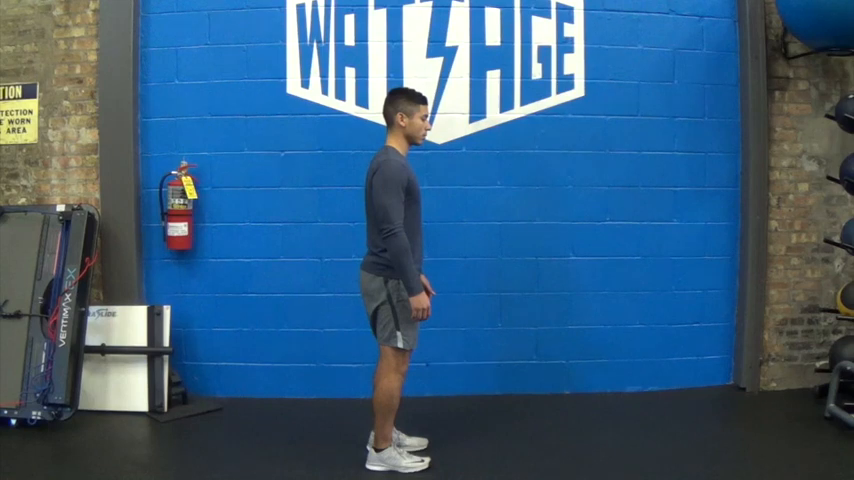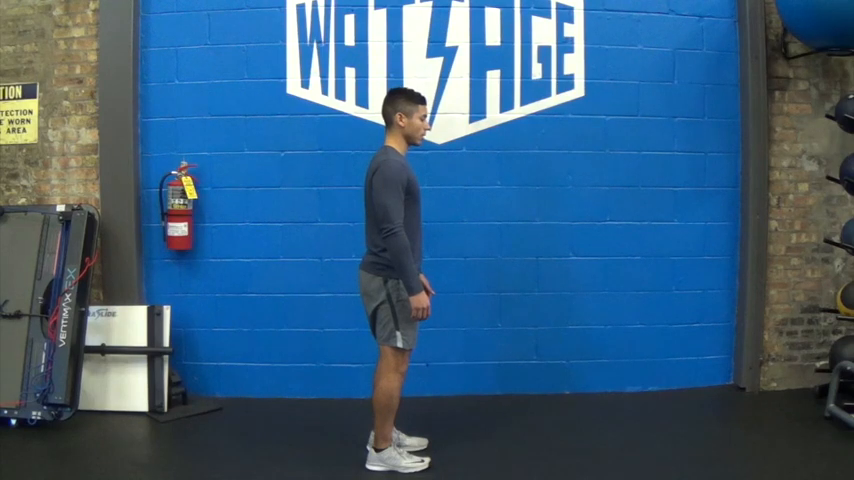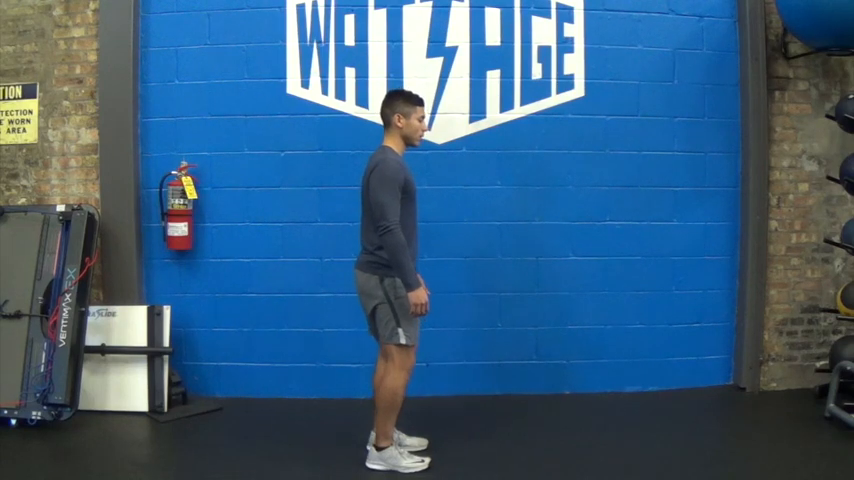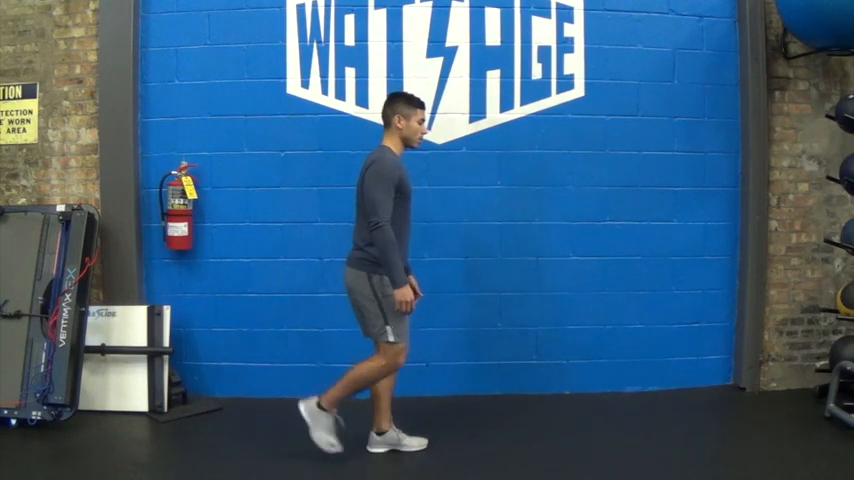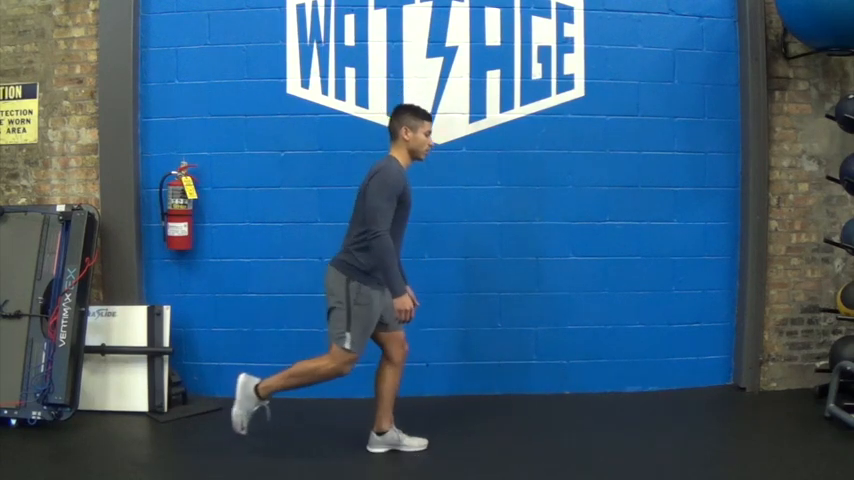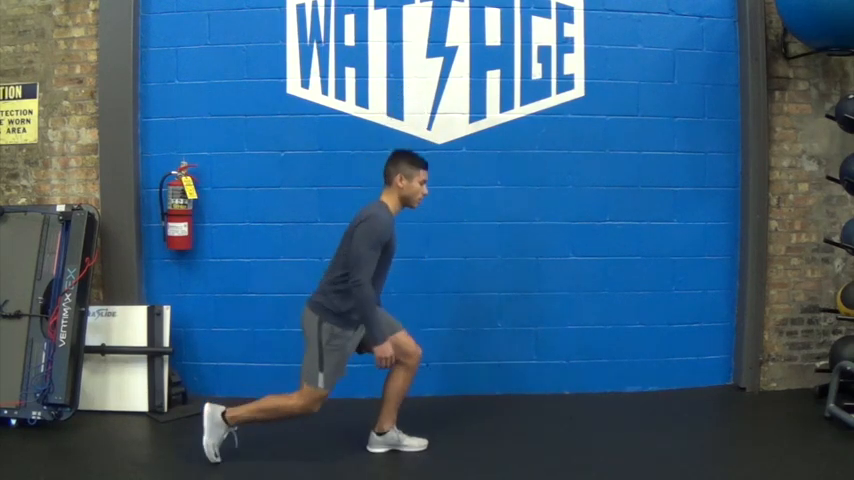
dt=0.3s
person 1, frame 1
left shoulder: (394, 163)
right shoulder: (390, 167)
right elbow: (392, 233)
left wrist: (416, 275)
right wrist: (414, 288)
left hip: (393, 275)
right hip: (390, 280)
left knee: (393, 359)
right knee: (395, 363)
left ankle: (385, 435)
right ankle: (381, 451)
person 1, frame 2
left shoulder: (393, 163)
right shoulder: (390, 167)
right elbow: (392, 232)
left wrist: (416, 275)
right wrist: (413, 287)
left hip: (391, 276)
right hip: (389, 280)
left knee: (393, 359)
right knee: (395, 363)
left ankle: (385, 434)
right ankle: (382, 451)
person 1, frame 3
left shoulder: (390, 162)
right shoulder: (388, 165)
right elbow: (389, 230)
left wrist: (412, 275)
right wrist: (411, 284)
left hip: (385, 273)
right hip: (384, 277)
left knee: (391, 357)
right knee: (402, 361)
left ankle: (385, 434)
right ankle: (382, 450)
person 1, frame 4
left shoulder: (390, 163)
right shoulder: (385, 165)
right elbow: (380, 227)
left wrist: (405, 274)
right wrist: (397, 282)
left hip: (379, 273)
right hip: (373, 275)
left knee: (388, 353)
right knee: (393, 356)
left ankle: (383, 431)
right ankle: (322, 407)
person 1, frame 5
left shoulder: (394, 174)
right shoulder: (389, 174)
right elbow: (378, 236)
left wrist: (401, 285)
right wrist: (399, 291)
left hip: (372, 280)
right hip: (356, 280)
left knee: (396, 350)
right knee: (338, 362)
left ankle: (384, 432)
right ankle: (257, 391)
person 1, frame 6
left shoulder: (382, 216)
right shoulder: (377, 221)
right elbow: (359, 283)
left wrist: (379, 328)
right wrist: (378, 338)
left hip: (353, 313)
right hip: (332, 318)
left knee: (411, 355)
right knee: (308, 401)
left ankle: (384, 432)
right ankle: (224, 418)
